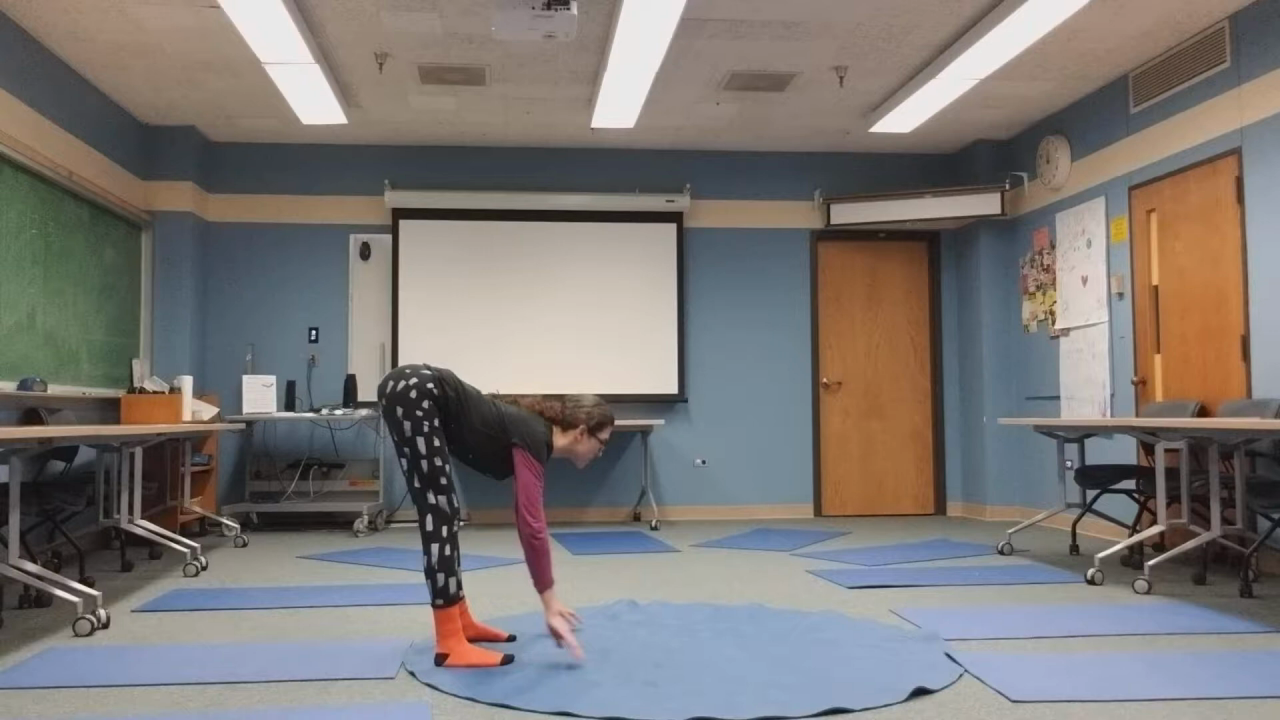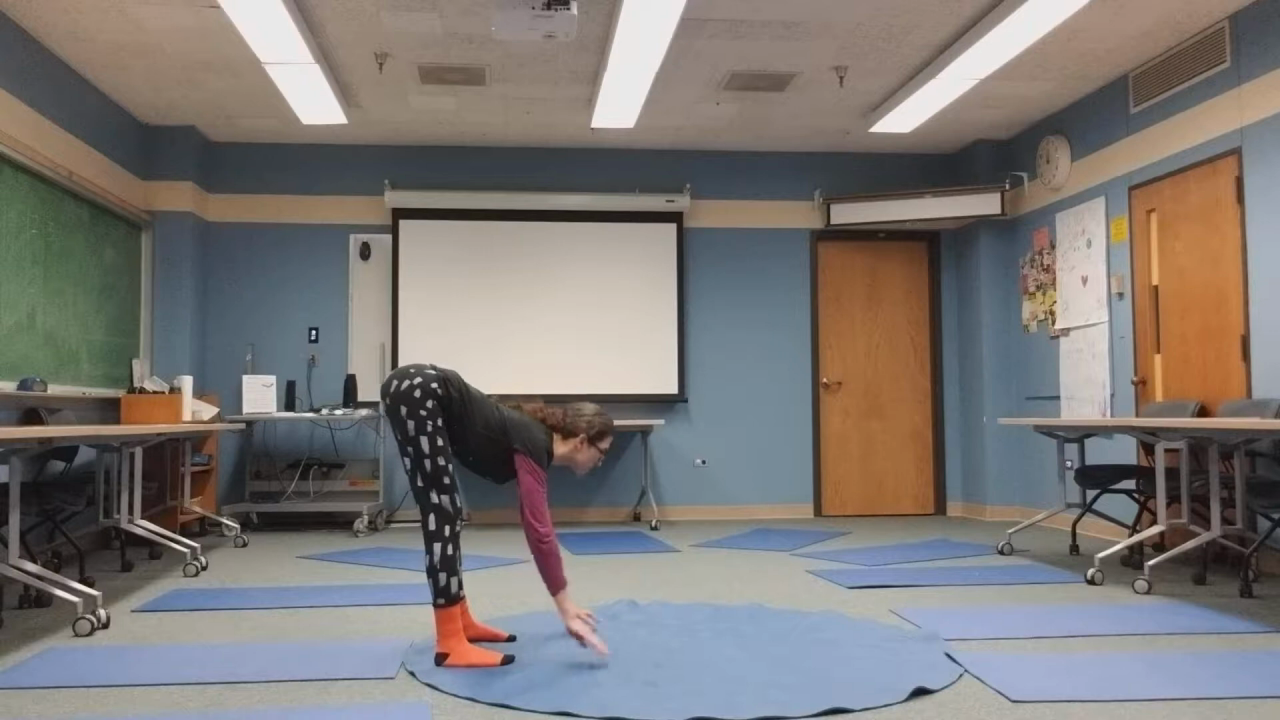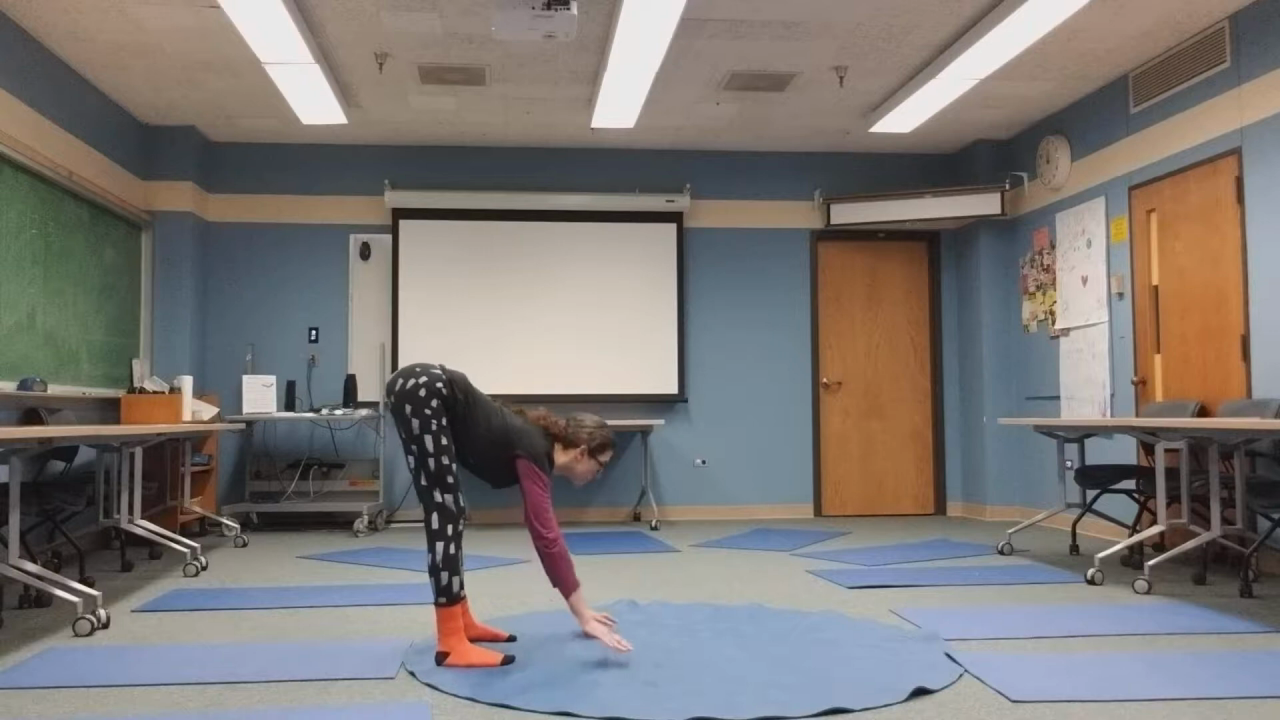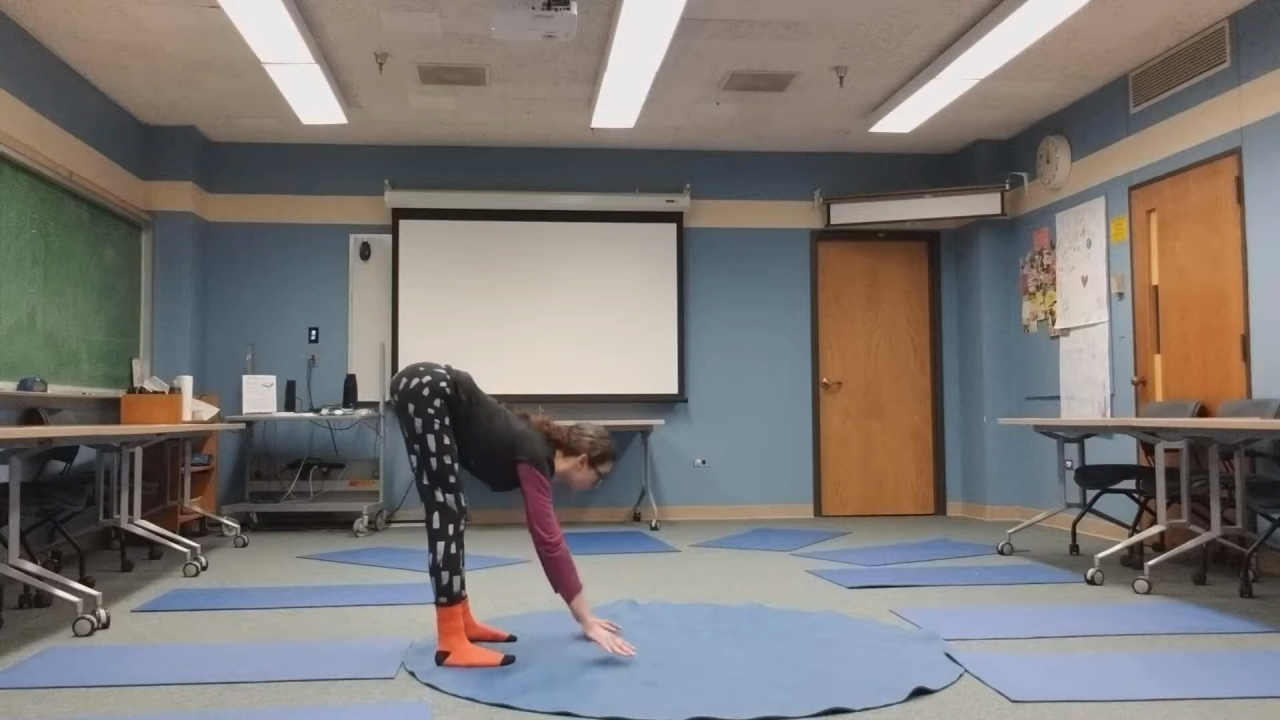
dt=0.1s
person 1, frame 1
left shoulder: (535, 433)
right shoulder: (532, 441)
left elbow: (531, 525)
right elbow: (532, 528)
left wrist: (552, 602)
right wrist: (551, 610)
left hip: (417, 395)
right hip: (413, 394)
left knee: (443, 514)
right knee: (439, 515)
left ankle: (461, 621)
right ankle: (451, 644)
person 1, frame 2
left shoulder: (536, 438)
right shoulder: (532, 446)
left elbow: (538, 528)
right elbow: (539, 531)
left wrist: (565, 605)
right wrist: (567, 612)
left hip: (419, 394)
right hip: (416, 394)
left knee: (445, 513)
right knee: (441, 514)
left ankle: (461, 621)
right ankle: (451, 644)
person 1, frame 3
left shoulder: (537, 447)
right shoulder: (534, 454)
left elbow: (546, 536)
right elbow: (547, 538)
left wrist: (581, 610)
right wrist: (584, 616)
left hip: (427, 394)
right hip: (421, 392)
left knee: (448, 513)
right knee: (445, 514)
left ankle: (461, 621)
right ankle: (451, 643)
person 1, frame 4
left shoulder: (540, 452)
right shoulder: (535, 459)
left elbow: (548, 542)
right elbow: (549, 543)
left wrist: (585, 616)
right wrist: (588, 622)
left hip: (430, 392)
right hip: (424, 391)
left knee: (450, 513)
right knee: (446, 513)
left ankle: (461, 621)
right ankle: (452, 643)
